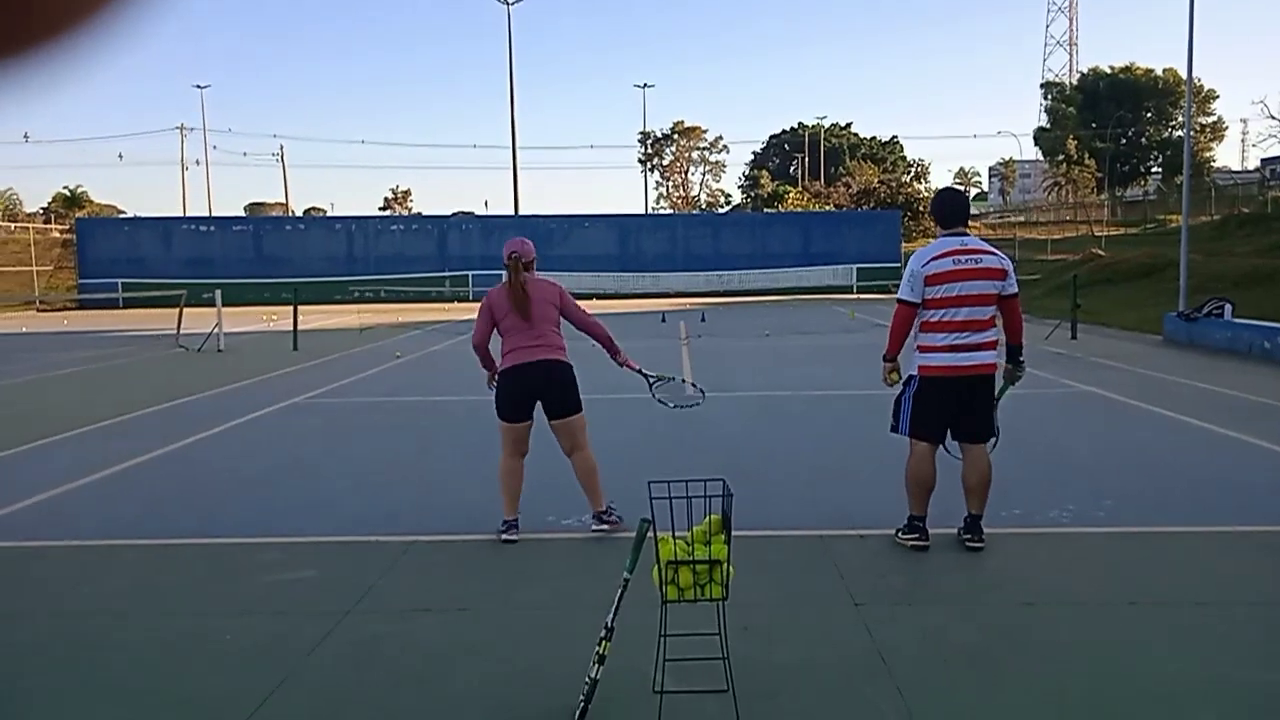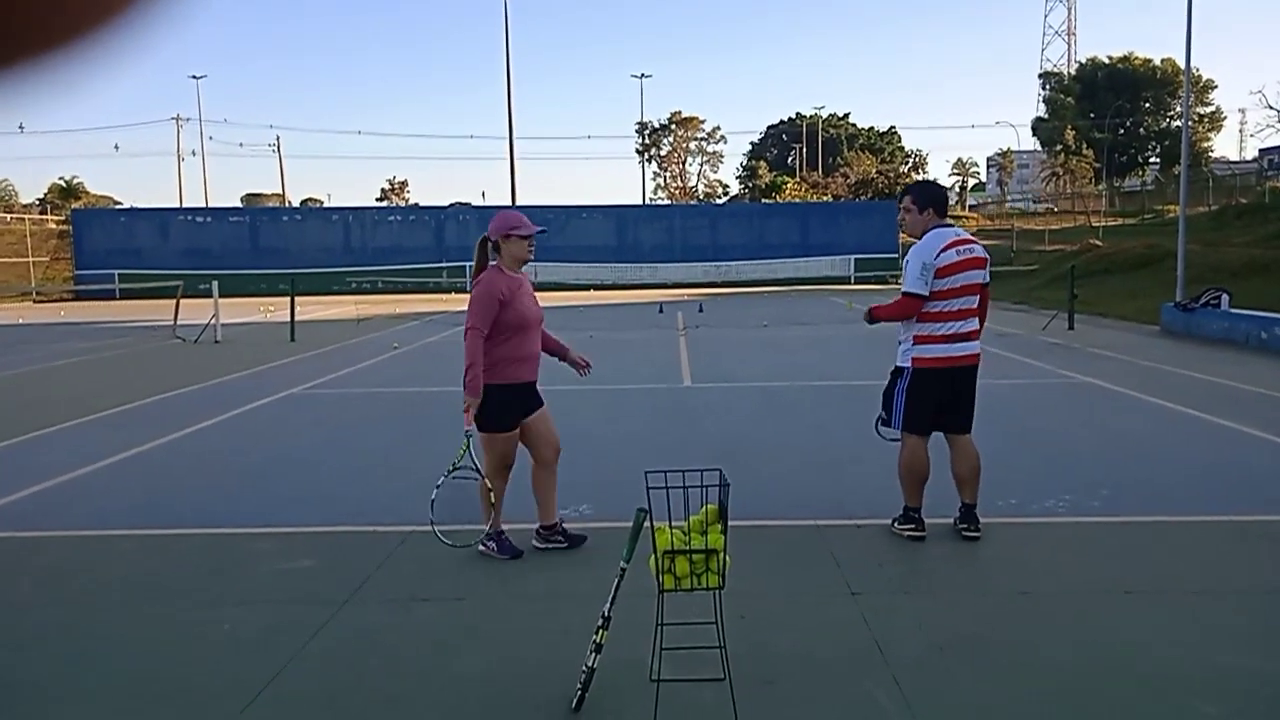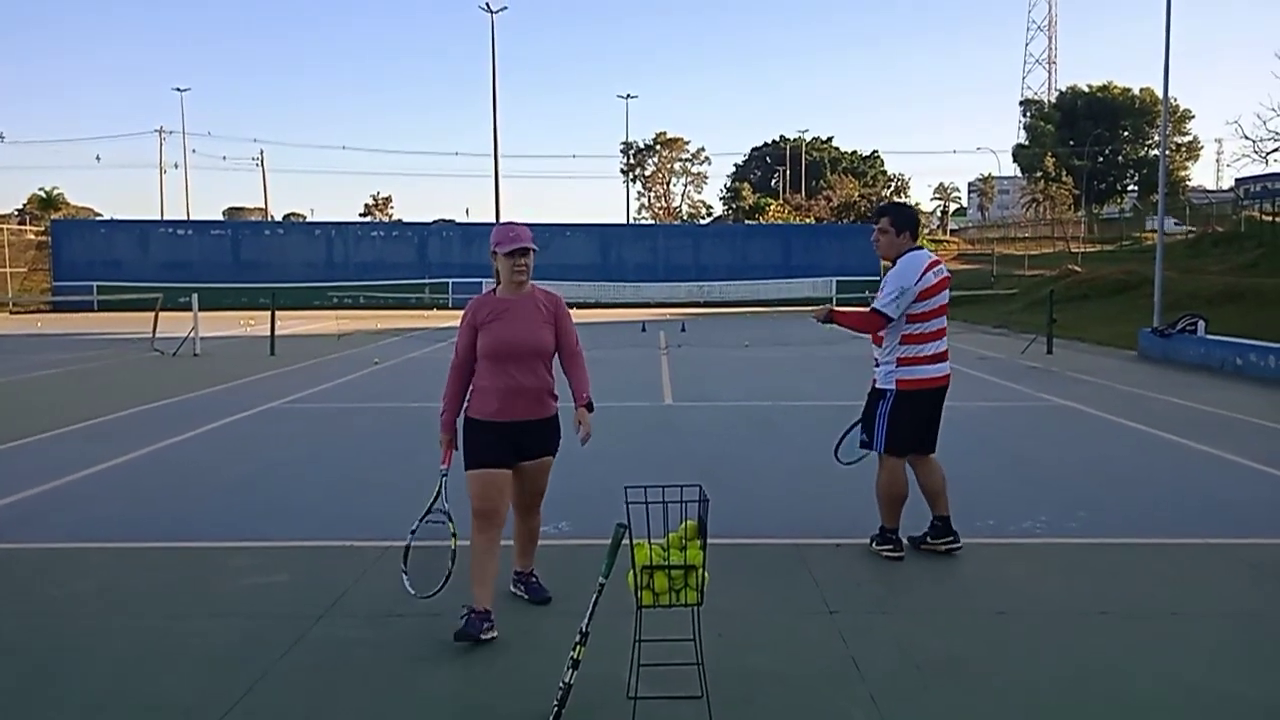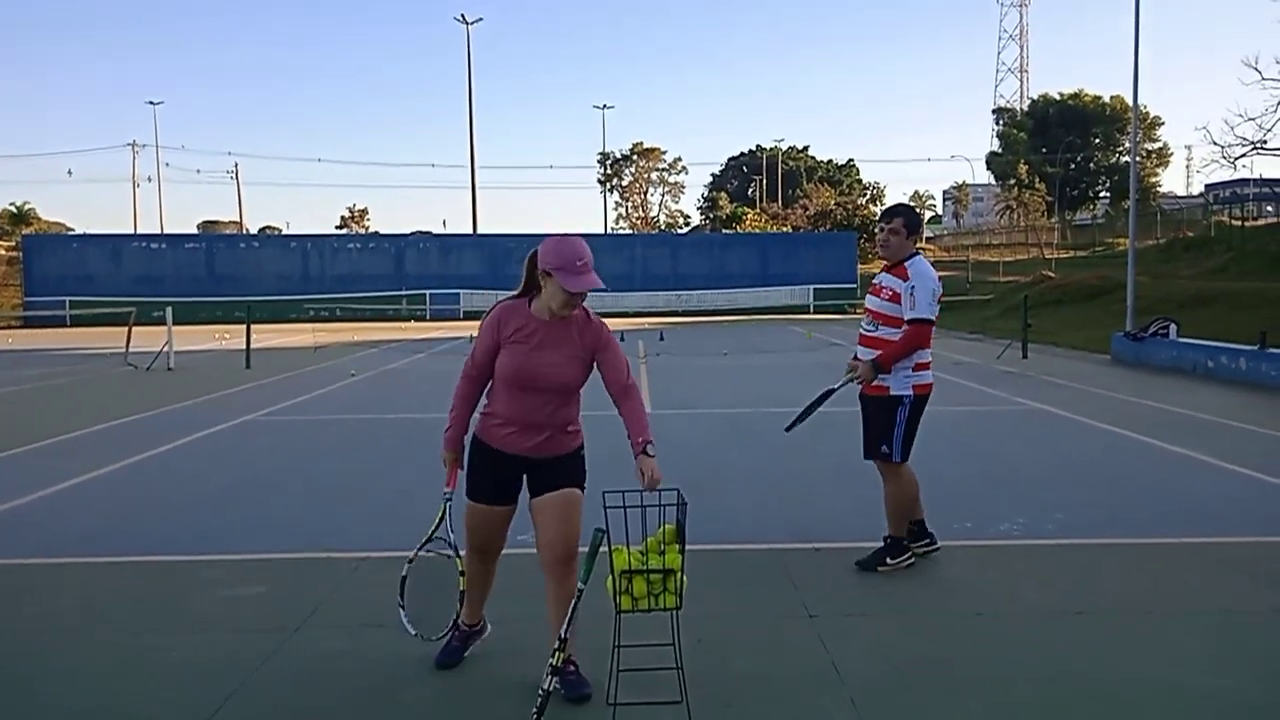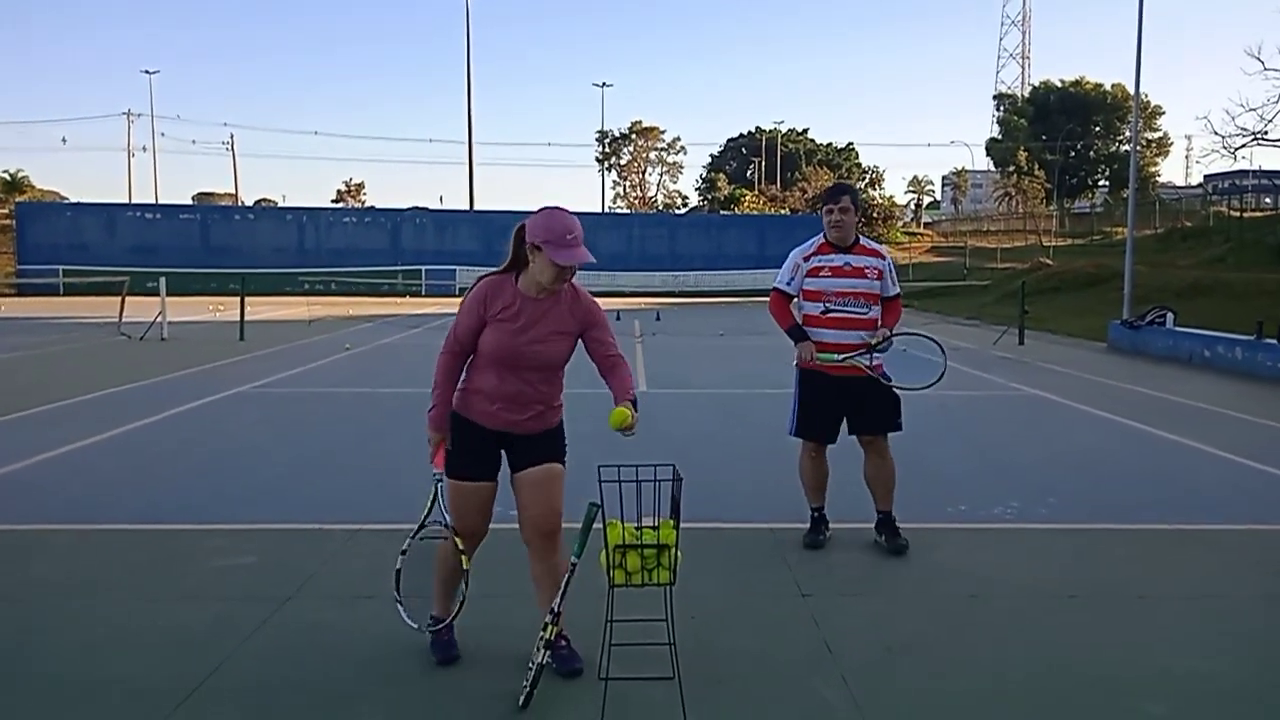
dt=1s
person 1, frame 1
left shoulder: (493, 297)
right shoulder: (552, 289)
left elbow: (479, 342)
right elbow: (584, 320)
left wrist: (491, 368)
right wrist: (614, 349)
left hip: (513, 376)
right hip: (555, 371)
left knee: (512, 453)
right knee: (578, 448)
left ankle: (510, 522)
right ankle: (601, 512)
person 1, frame 2
left shoulder: (522, 282)
right shoulder: (490, 284)
right elbow: (474, 337)
left wrist: (566, 354)
right wrist: (473, 387)
left hip: (524, 387)
right hip: (494, 390)
left knee: (549, 454)
right knee: (500, 465)
left ankle: (549, 529)
right ankle: (492, 536)
person 1, frame 3
left shoulder: (552, 304)
right shoulder: (478, 309)
left elbow: (572, 357)
right elbow: (461, 367)
left wrist: (582, 403)
right wrist: (448, 420)
left hip: (539, 424)
right hip: (485, 426)
left knee: (528, 508)
right knee: (486, 517)
left ankle: (523, 574)
right ankle: (480, 613)
person 1, frame 4
left shoulder: (593, 331)
right shoulder: (505, 316)
left elbow: (625, 391)
right elbow: (472, 377)
left wrist: (643, 448)
right wrist: (453, 437)
left hip: (560, 454)
right hip: (493, 449)
left knee: (561, 557)
right knee: (481, 547)
left ankle: (563, 660)
right ankle: (470, 624)
person 1, frame 5
left shoulder: (580, 305)
right shoulder: (489, 293)
left elbow: (612, 360)
right elbow: (452, 355)
left wrist: (625, 401)
right wrist: (438, 419)
left hip: (541, 431)
right hip: (474, 427)
left knee: (546, 534)
right knee: (464, 530)
left ankle: (556, 635)
right ankle: (440, 621)
person 2, frame 1
left shoulder: (923, 259)
right shoulder: (997, 259)
left elbow: (905, 314)
right elbow: (1012, 313)
left wrist: (890, 357)
right wrist: (1014, 357)
left hip: (934, 370)
right hip: (981, 368)
left knee: (922, 446)
right knee: (975, 447)
left ankle: (917, 525)
right ankle: (974, 526)
person 2, frame 2
left shoulder: (923, 251)
right shoulder: (976, 248)
left elbow: (909, 306)
right elbow: (982, 301)
left wrist: (874, 313)
left hip: (923, 360)
right hip: (965, 357)
left knee: (913, 437)
right knee: (960, 435)
left ankle: (912, 517)
right ankle: (969, 515)
person 2, frame 3
left shoulder: (904, 274)
right shoulder: (933, 265)
left elbow: (874, 323)
left wrist: (832, 315)
left hip: (901, 382)
right hip: (932, 377)
left knee: (891, 457)
right knee: (922, 455)
left ankle: (889, 537)
right ankle: (943, 529)
person 2, frame 4
left shoulder: (919, 277)
right shoulder: (886, 272)
left elbow: (918, 334)
left wrist: (877, 365)
right wrist: (861, 359)
left hip: (900, 389)
right hip: (878, 386)
left knee: (890, 463)
right knee: (889, 462)
left ankle: (898, 546)
right ankle: (918, 533)
person 2, frame 5
left shoulder: (879, 257)
right shoulder: (804, 256)
left elbow: (892, 301)
right elbow: (778, 301)
left wrist: (886, 327)
right wrist: (799, 338)
left hip: (865, 368)
right hip: (817, 369)
left knee: (876, 443)
right knee: (813, 444)
left ankle: (886, 521)
right ankle: (818, 518)
